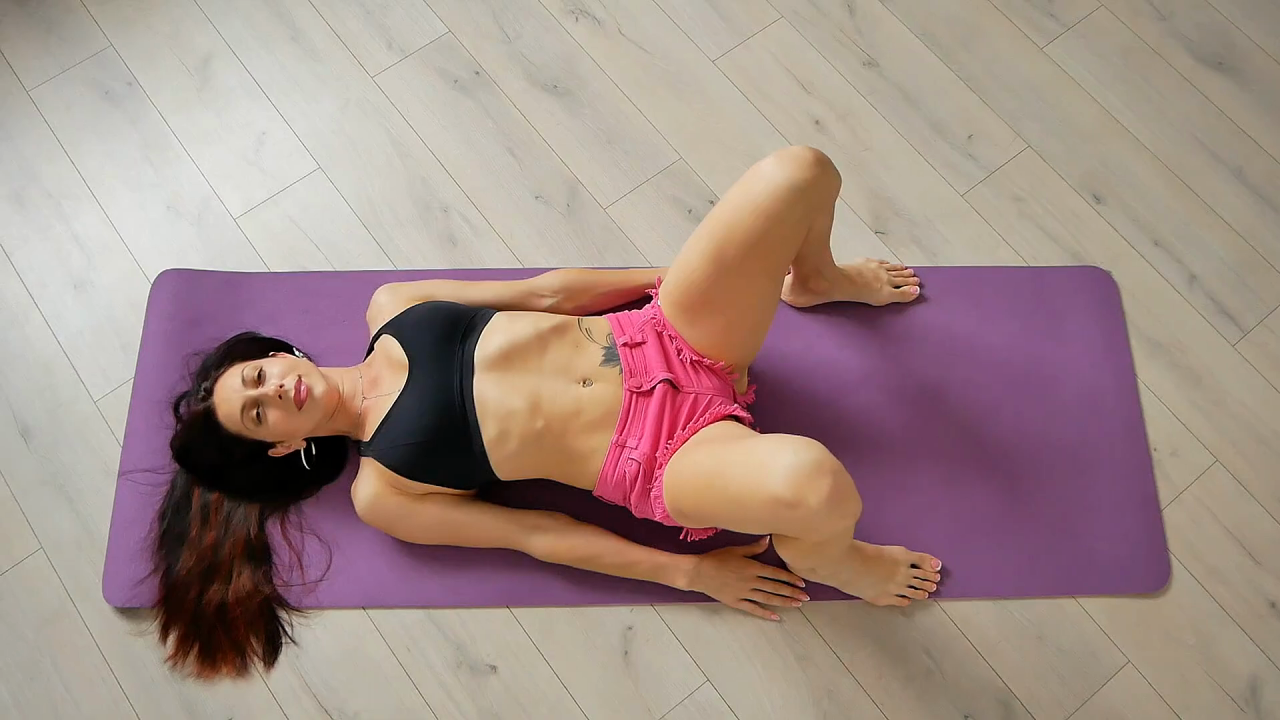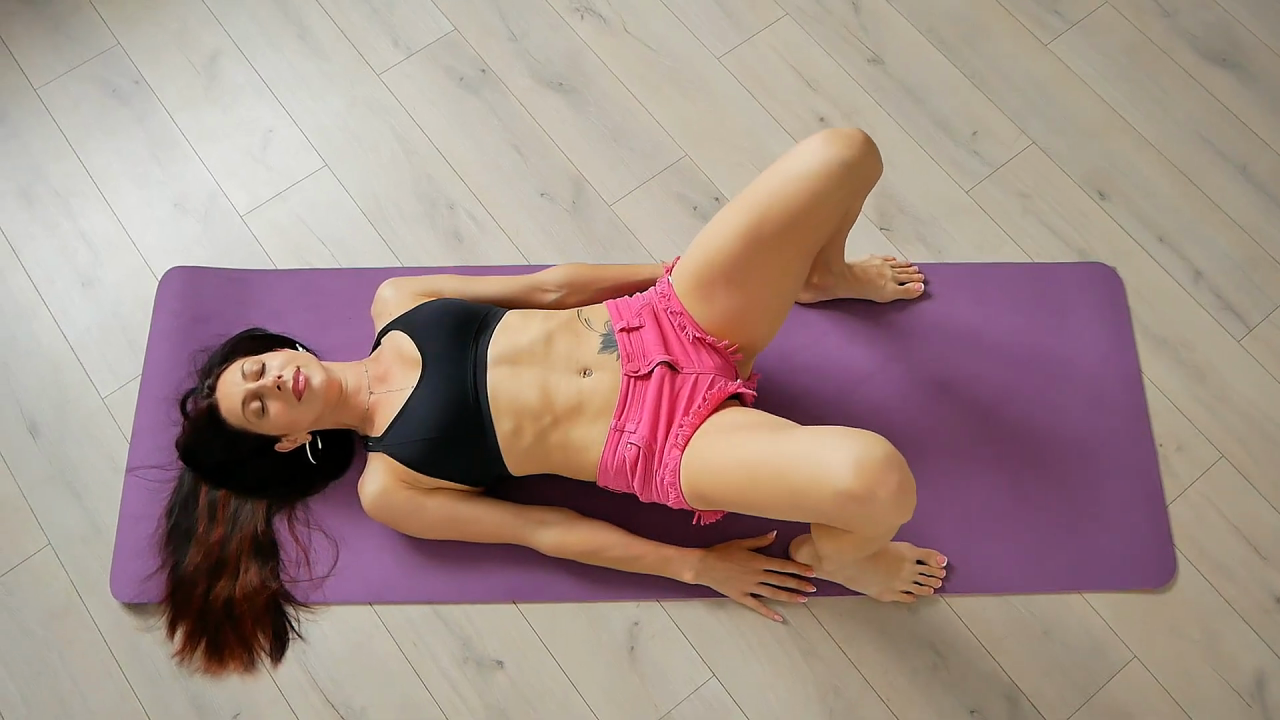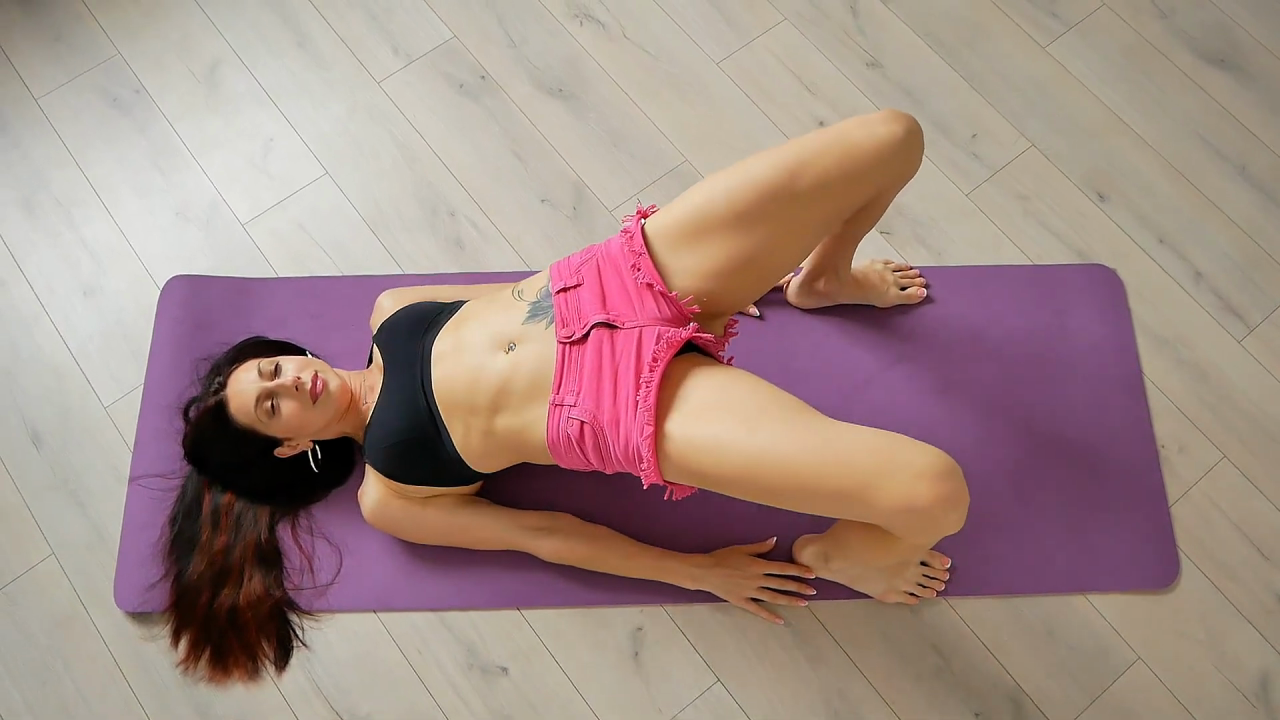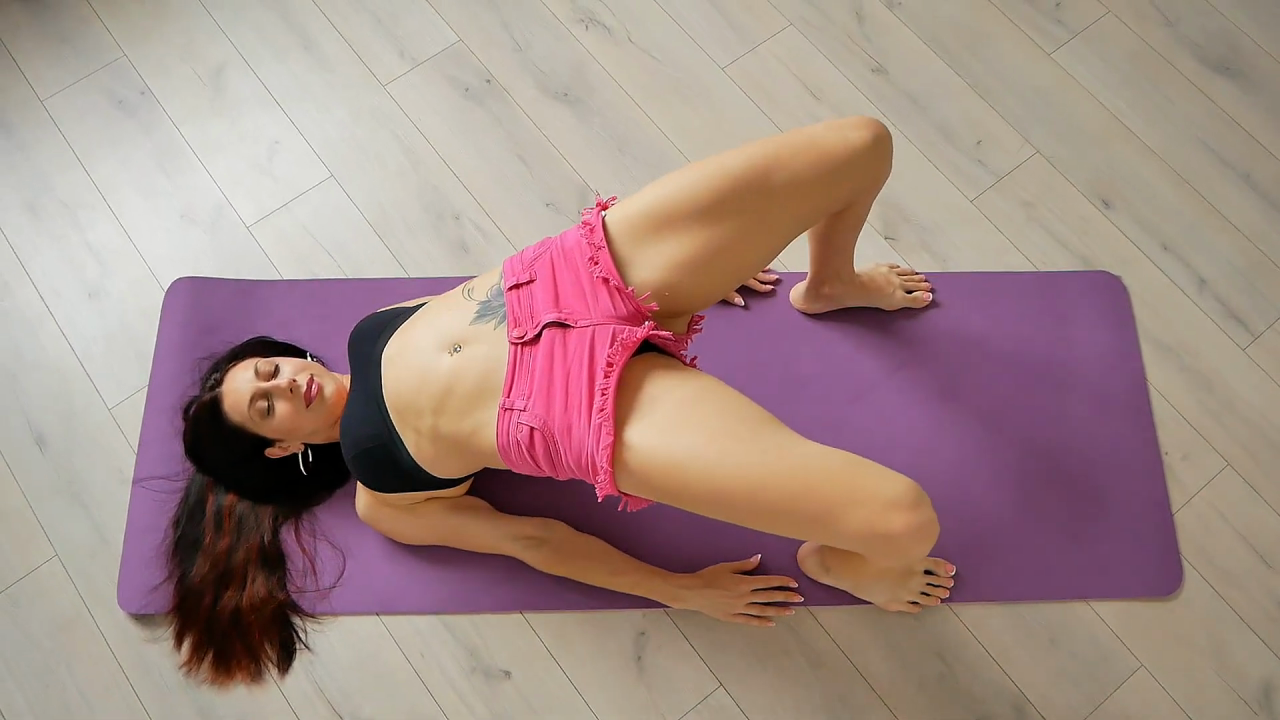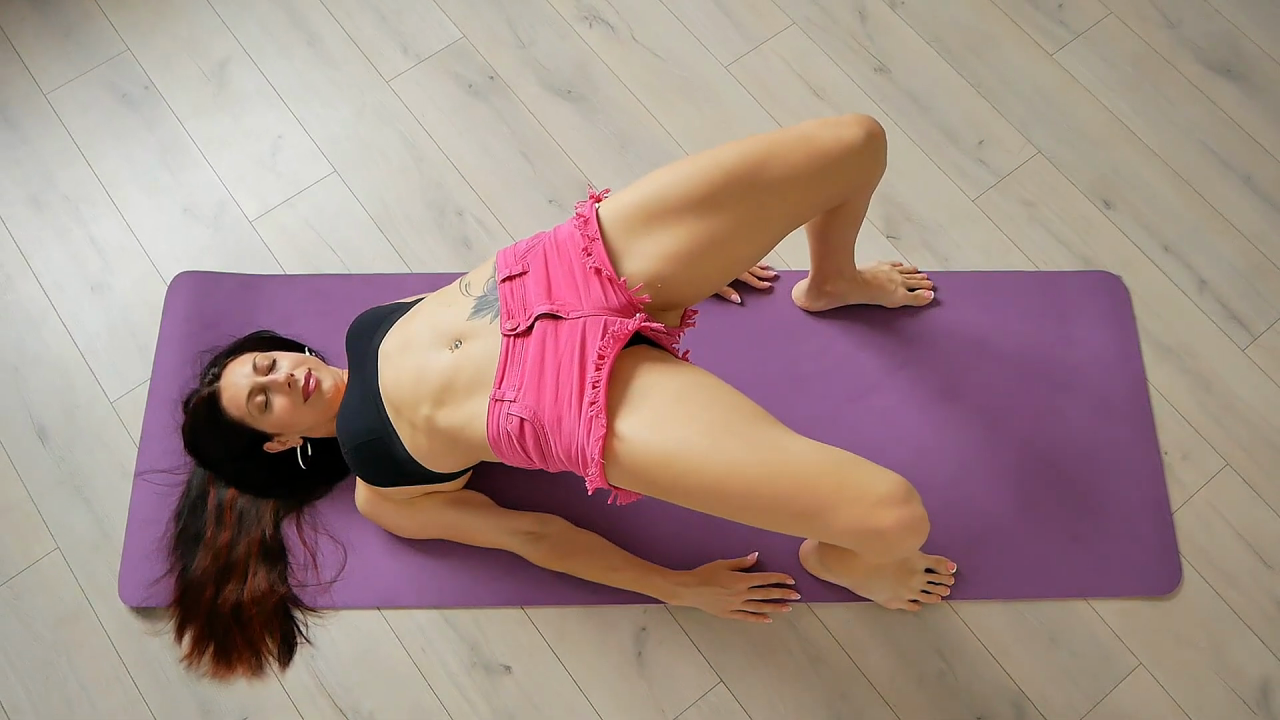
dt=1s
person 1, frame 1
left shoulder: (390, 310)
right shoulder: (380, 491)
left elbow: (544, 291)
right elbow: (538, 535)
left wrist: (677, 275)
right wrist: (691, 573)
left hip: (659, 342)
right hip: (667, 455)
left knee: (798, 171)
right knee: (809, 485)
left ankle: (816, 281)
right ankle: (821, 561)
person 1, frame 2
left shoulder: (395, 304)
right shoulder: (387, 487)
left elbow: (547, 288)
right elbow: (544, 531)
left wrist: (682, 268)
right wrist: (698, 567)
left hip: (668, 326)
right hip: (672, 440)
left knee: (842, 153)
right knee: (872, 480)
left ankle: (822, 276)
right ankle: (828, 557)
person 1, frame 3
left shoulder: (389, 313)
right shoulder: (385, 496)
right elbow: (547, 537)
left wrist: (728, 274)
right wrist: (703, 574)
right hip: (638, 402)
left knee: (893, 136)
right knee: (933, 494)
left ankle: (822, 280)
right ankle: (834, 557)
person 1, frame 4
left shoulder: (372, 330)
right shoulder: (380, 498)
left elbow: (493, 289)
right elbow: (530, 541)
left wrist: (694, 269)
right wrist: (689, 592)
right hip: (605, 402)
left knee: (861, 141)
right knee: (902, 521)
left ankle: (830, 284)
right ankle: (833, 563)
person 1, frame 5
left shoulder: (367, 328)
right shoulder: (380, 491)
left elbow: (487, 287)
right elbow: (528, 534)
left wrist: (689, 261)
right wrist: (682, 589)
right hip: (600, 396)
left knee: (858, 140)
right knee: (892, 516)
left ankle: (831, 281)
right ankle: (834, 559)
